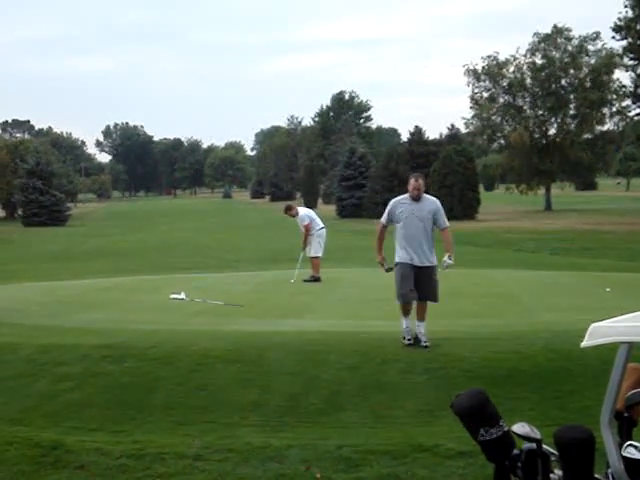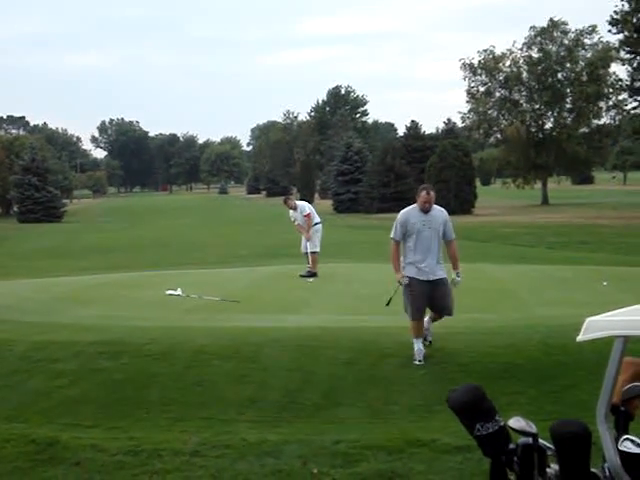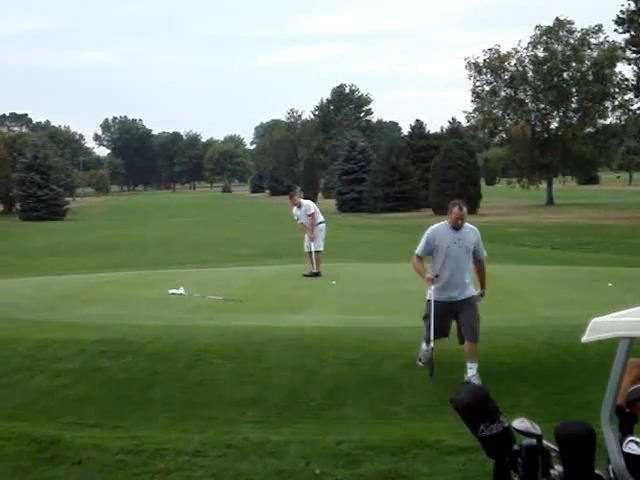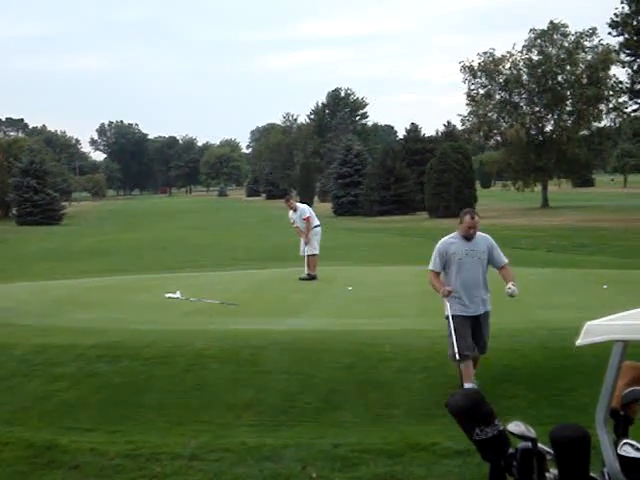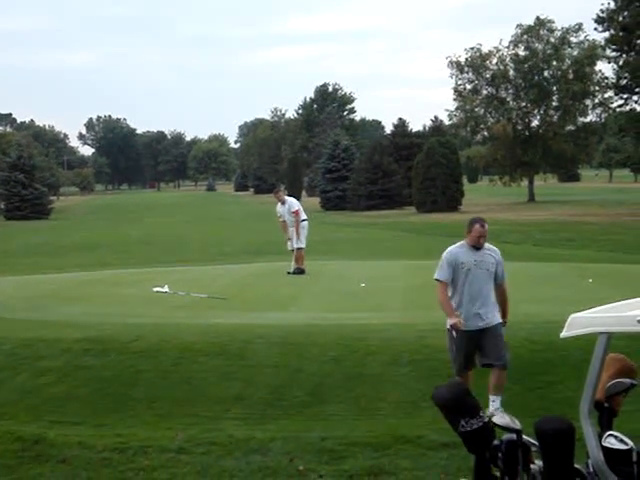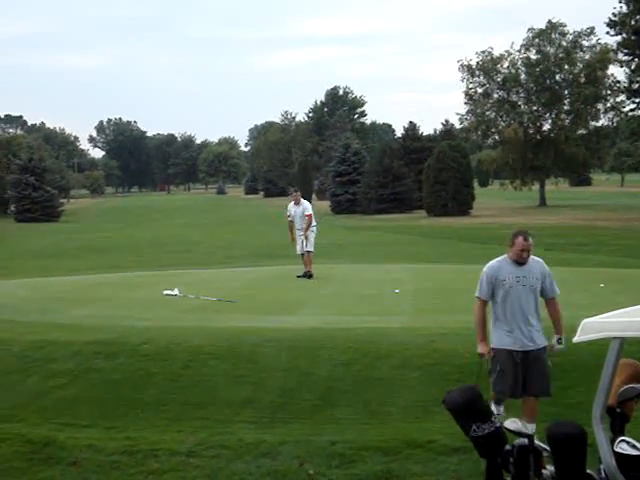
dt=0.4s
person 1, frame 1
left shoulder: (434, 204)
right shoulder: (396, 203)
left elbow: (444, 229)
right elbow: (382, 226)
left wrist: (449, 254)
right wrist: (379, 252)
left hip: (427, 260)
right hip: (404, 259)
left knee: (423, 298)
right knee: (405, 296)
left ankle: (420, 331)
right ankle: (406, 325)
person 1, frame 2
left shoulder: (442, 214)
right shoulder: (405, 215)
left elbow: (450, 242)
right elbow: (395, 244)
left wrist: (456, 270)
right wrist: (397, 271)
left hip: (438, 272)
right hip: (413, 273)
left knee: (443, 310)
right knee: (416, 313)
left ankle: (427, 323)
right ankle: (418, 349)
person 1, frame 3
left shoulder: (473, 232)
right shoulder: (434, 232)
left elbow: (479, 261)
right elbow: (417, 258)
left wrist: (483, 288)
right wrist: (425, 274)
left hip: (466, 294)
right hip: (440, 294)
left knee: (471, 334)
right knee: (432, 332)
left ankle: (472, 374)
right ankle: (425, 349)
person 1, frame 4
left shoulder: (486, 241)
right shoulder: (445, 245)
left elbow: (503, 266)
right elbow: (433, 274)
left wrist: (510, 283)
right wrist: (441, 288)
left hip: (481, 307)
right hip: (457, 308)
left knee: (477, 350)
right knee: (464, 352)
left ankle: (469, 378)
person 1, frame 5
left shoulder: (494, 253)
right shoulder: (452, 254)
left elbow: (500, 287)
right elbow: (441, 287)
left wrist: (504, 318)
right wrist: (451, 316)
left hip: (490, 321)
right hip: (461, 323)
left knee: (500, 363)
right knee: (463, 368)
left ankle: (495, 406)
person 1, frame 6
left shoulder: (540, 267)
right shoulder: (493, 269)
left elbow: (551, 301)
right elbow: (481, 305)
left wrist: (559, 334)
right wrist: (482, 341)
left hip: (535, 341)
right hip: (504, 343)
left knee: (533, 390)
right knee: (501, 389)
left ankle: (528, 431)
right ankle: (496, 408)
